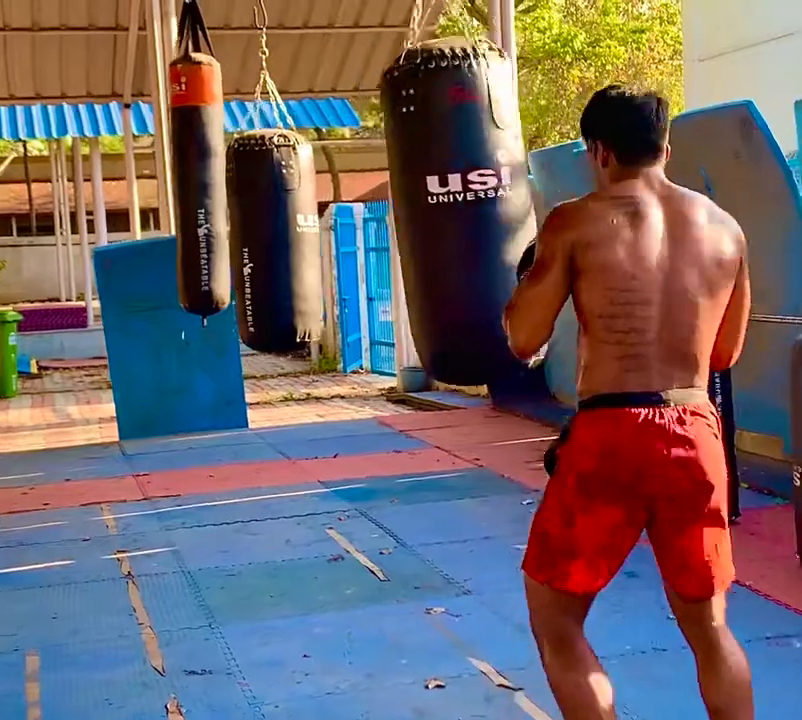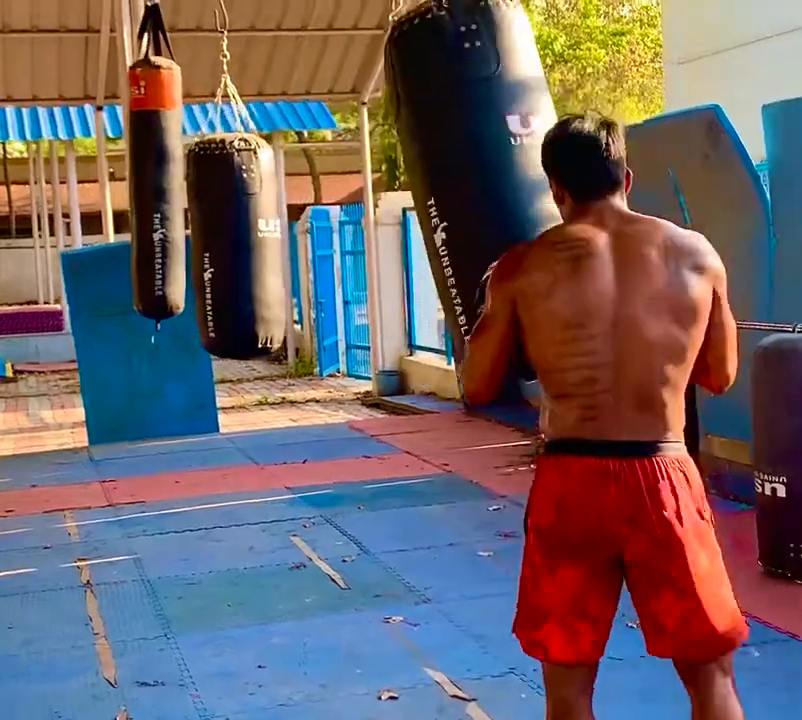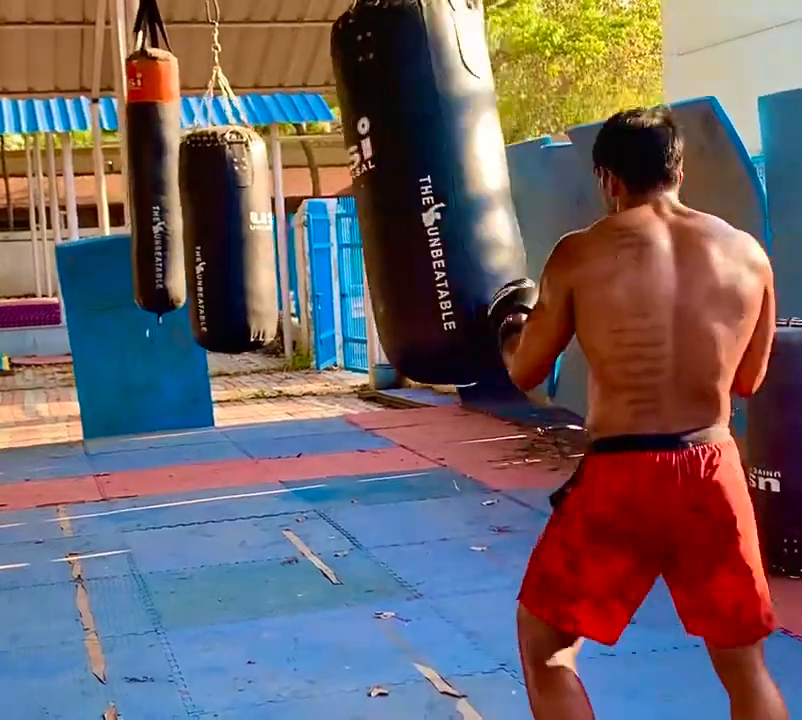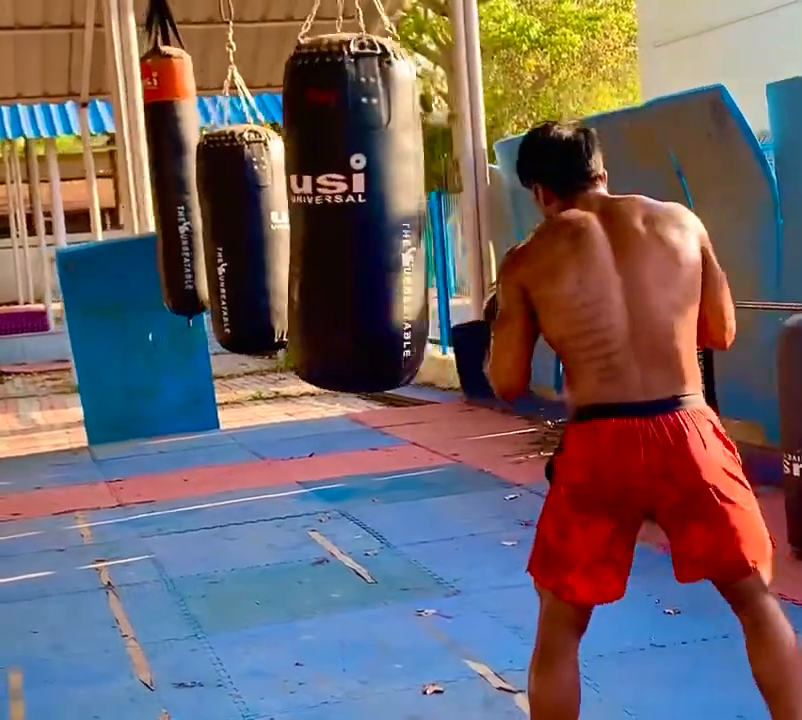
dt=0.5s
person 1, frame 1
left shoulder: (573, 221)
right shoulder: (724, 229)
left elbow: (523, 340)
right elbow: (726, 352)
left wrist: (522, 287)
left hip: (609, 438)
right hip: (693, 436)
left knee: (555, 620)
right knee: (707, 623)
person 1, frame 2
left shoulder: (521, 270)
right shoulder: (695, 254)
left elbow: (477, 389)
right elbow: (720, 375)
left wrist: (489, 316)
left hip: (572, 486)
right hip: (662, 480)
right knee: (709, 669)
person 1, frame 3
left shoulder: (580, 254)
right shoulder: (748, 253)
left elbow: (525, 373)
right elbow: (747, 378)
left wrist: (515, 333)
left hip: (620, 476)
right hip: (711, 473)
left knee: (541, 646)
right knee: (745, 668)
person 1, frame 4
left shoulder: (526, 262)
right shoulder: (680, 223)
left elbow: (506, 384)
right elbow: (721, 334)
left wrist: (505, 335)
left hip: (600, 448)
right hip: (688, 436)
left knee: (558, 633)
